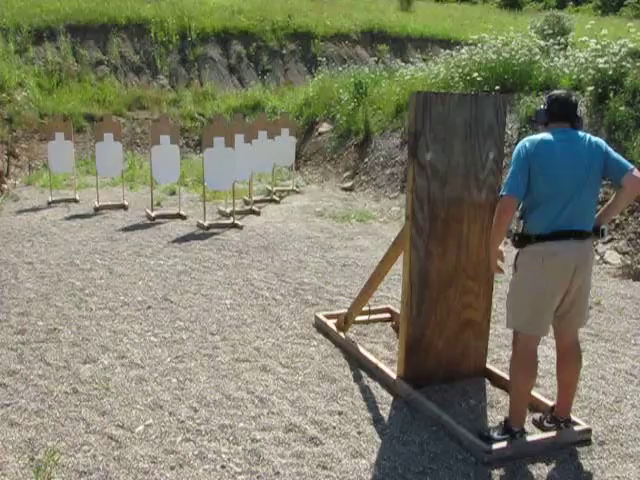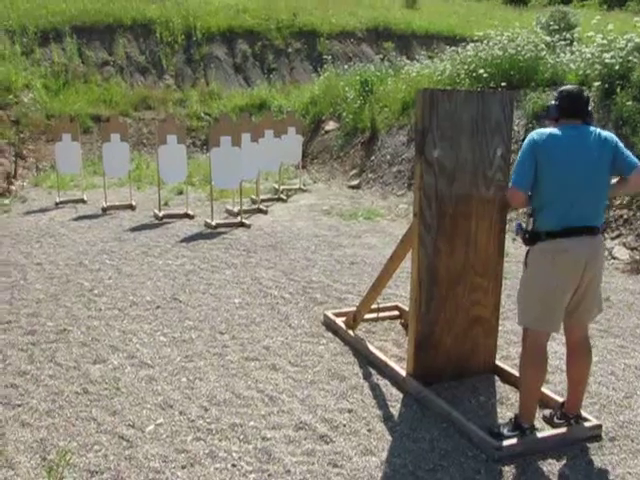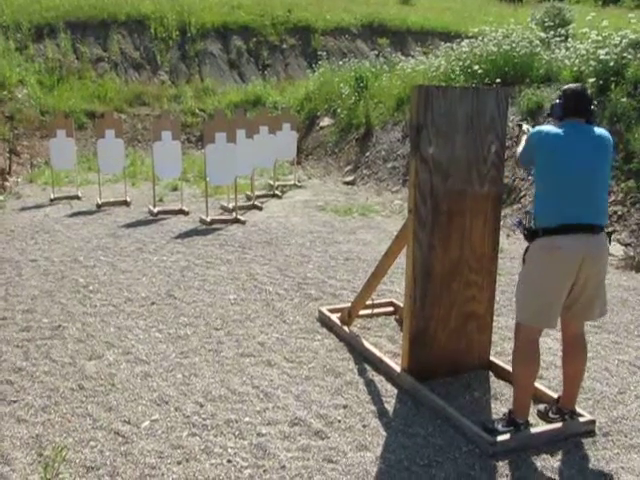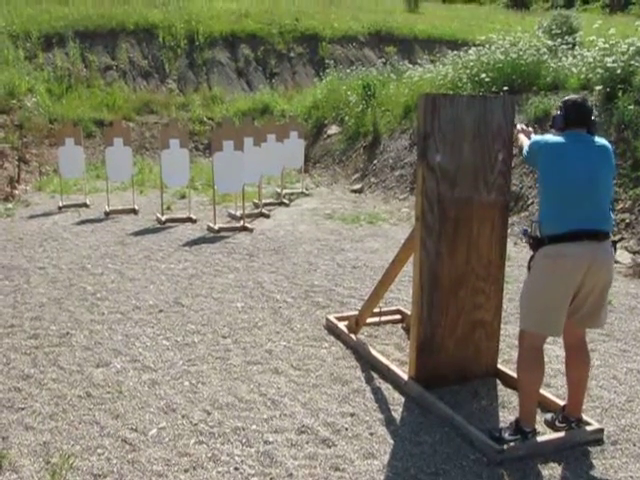
dt=0.4s
person 1, frame 1
left shoulder: (531, 146)
right shoulder: (595, 147)
left elbow: (508, 203)
left wrist: (494, 246)
right wrist: (600, 220)
left hip: (541, 251)
right hip: (581, 250)
left knee: (525, 341)
right knee: (568, 337)
left ankle: (514, 425)
right ankle: (561, 415)
person 1, frame 2
left shoulder: (539, 140)
right shoulder: (606, 141)
left elbow: (515, 197)
right wrist: (598, 192)
left hip: (552, 248)
right hip: (592, 246)
left knee: (535, 337)
right knee: (578, 332)
left ankle: (524, 422)
right ankle: (571, 411)
person 1, frame 3
left shoulder: (542, 137)
right shoulder: (604, 140)
left elbow: (522, 161)
left hip: (553, 245)
right hip: (595, 244)
left knee: (527, 332)
right knee: (574, 329)
left ankle: (518, 417)
right ankle: (566, 407)
person 1, frame 4
left shoulder: (545, 146)
right shoulder: (604, 150)
left elbow: (528, 151)
left wrist: (522, 136)
left hip: (559, 253)
right hip: (600, 252)
left knee: (531, 339)
right knee: (576, 336)
left ankle: (525, 425)
right ankle: (572, 415)
